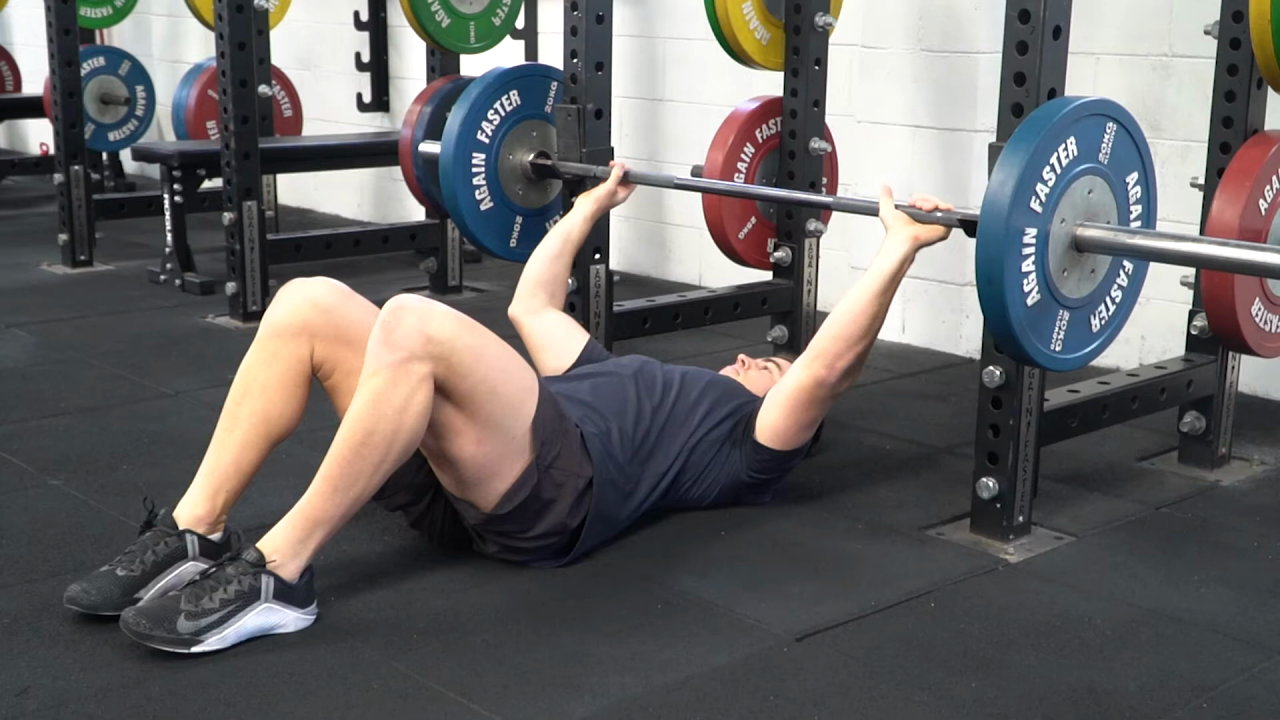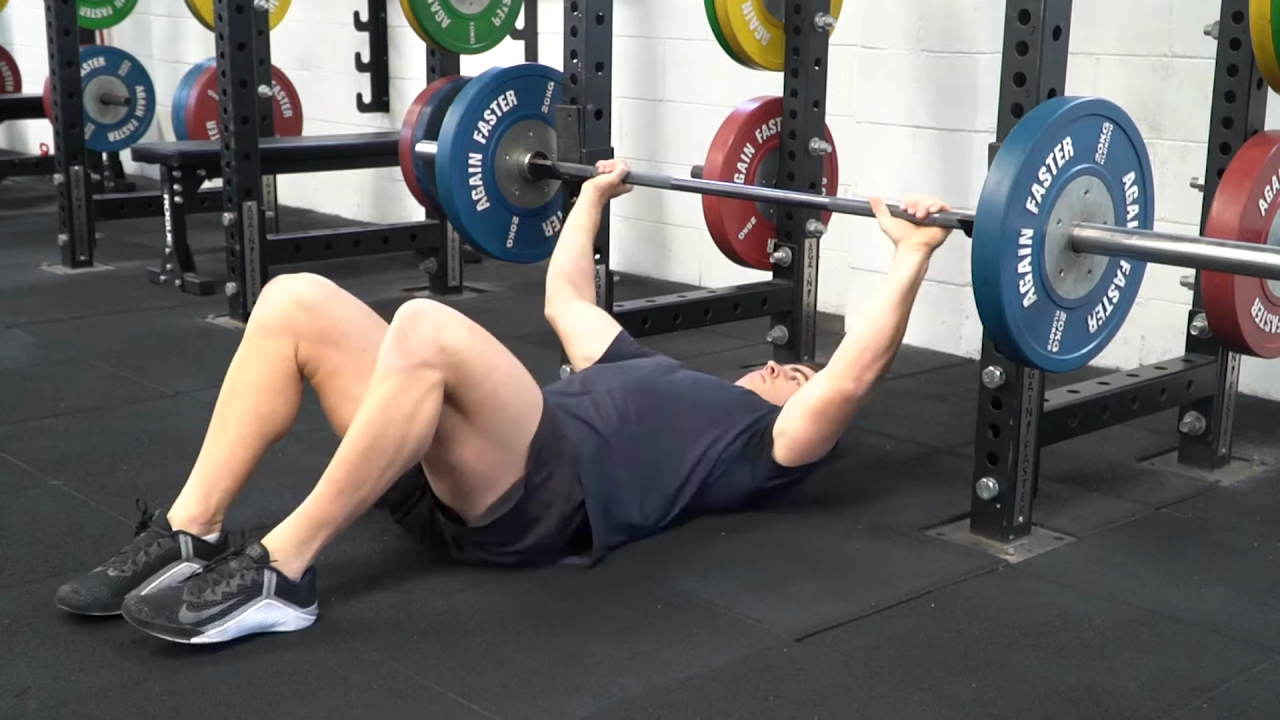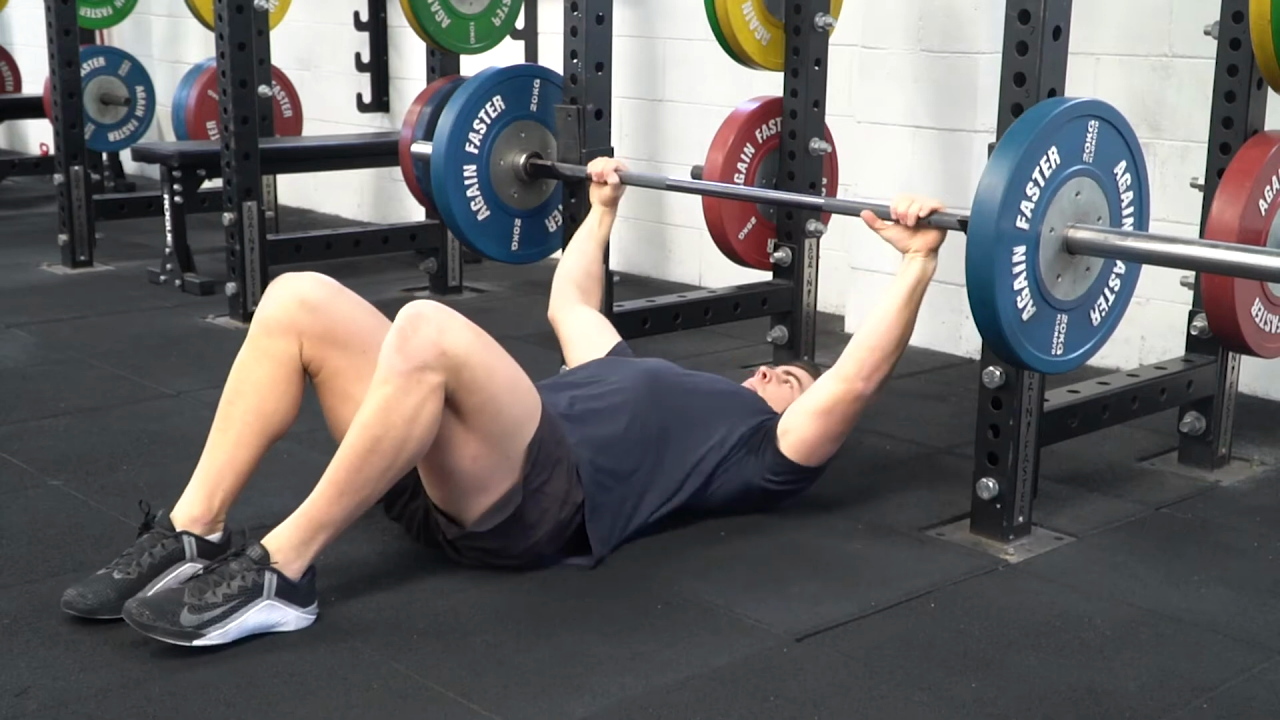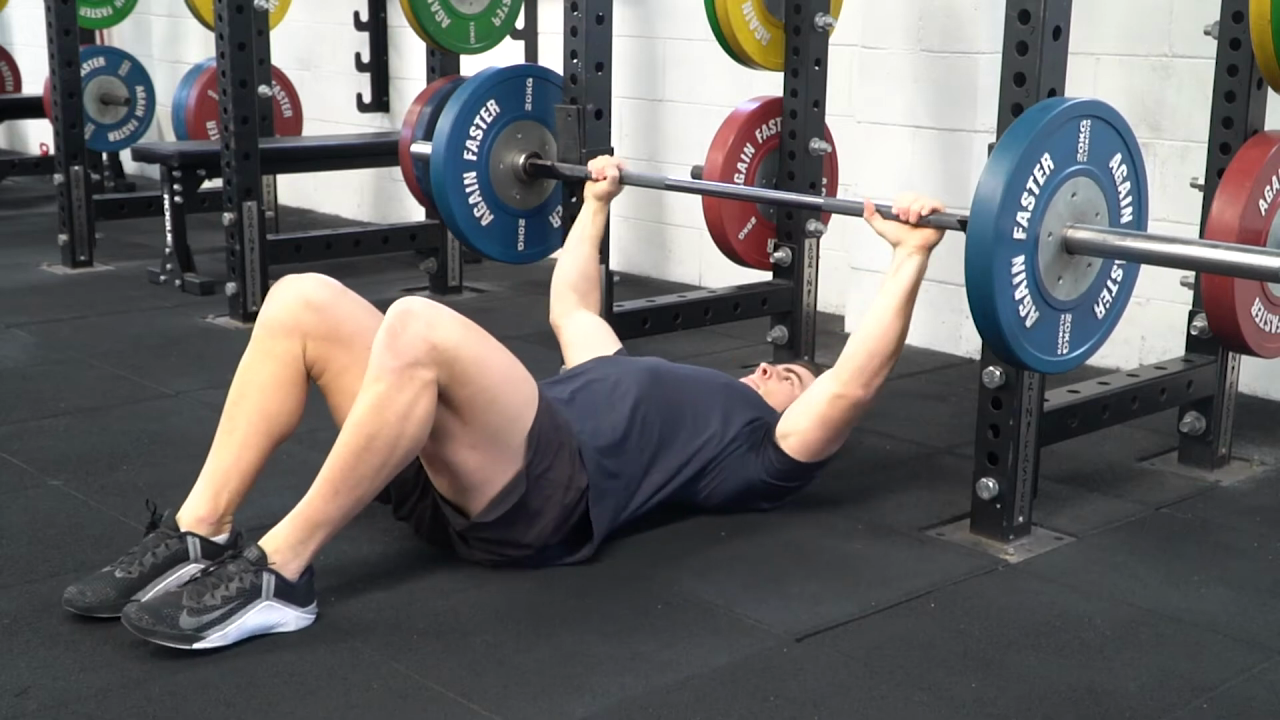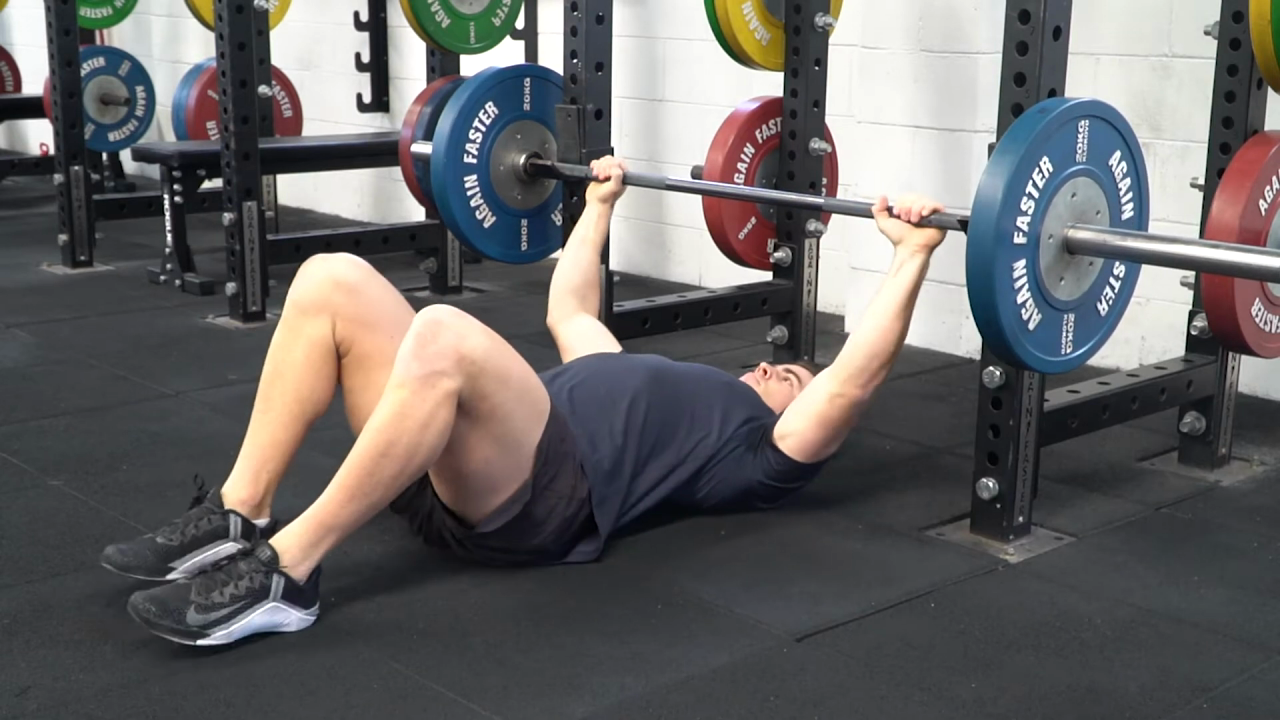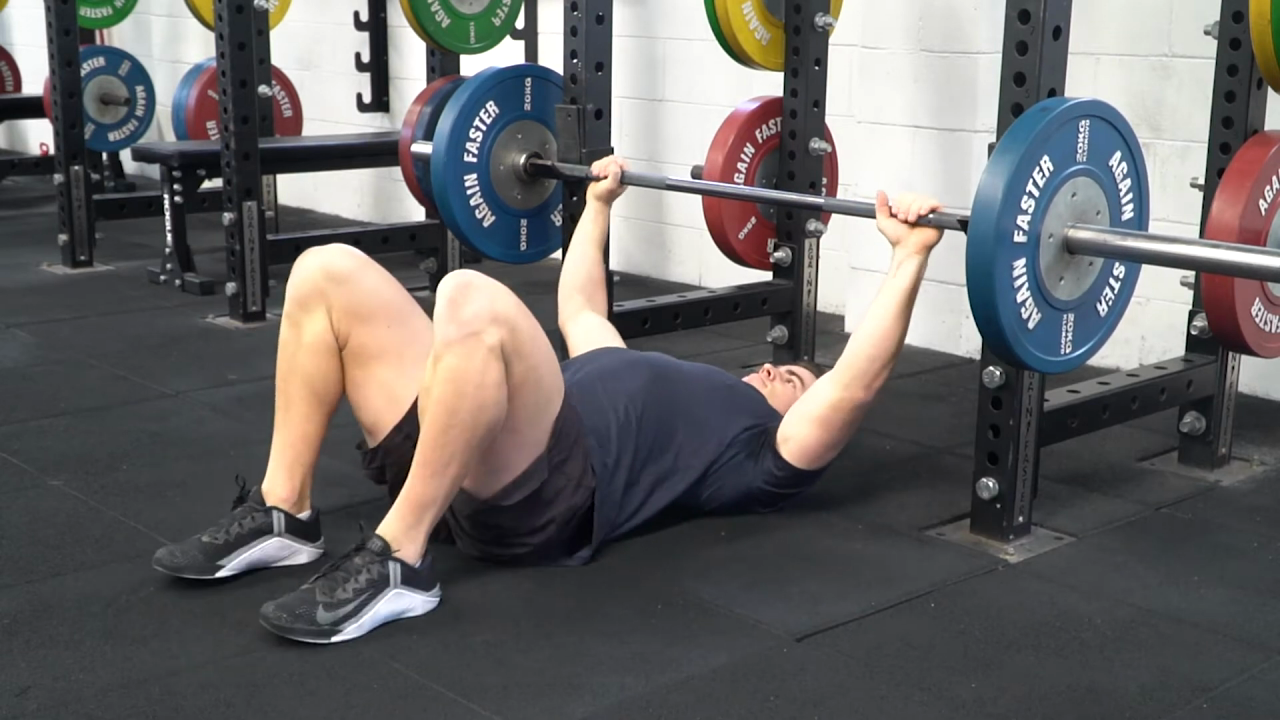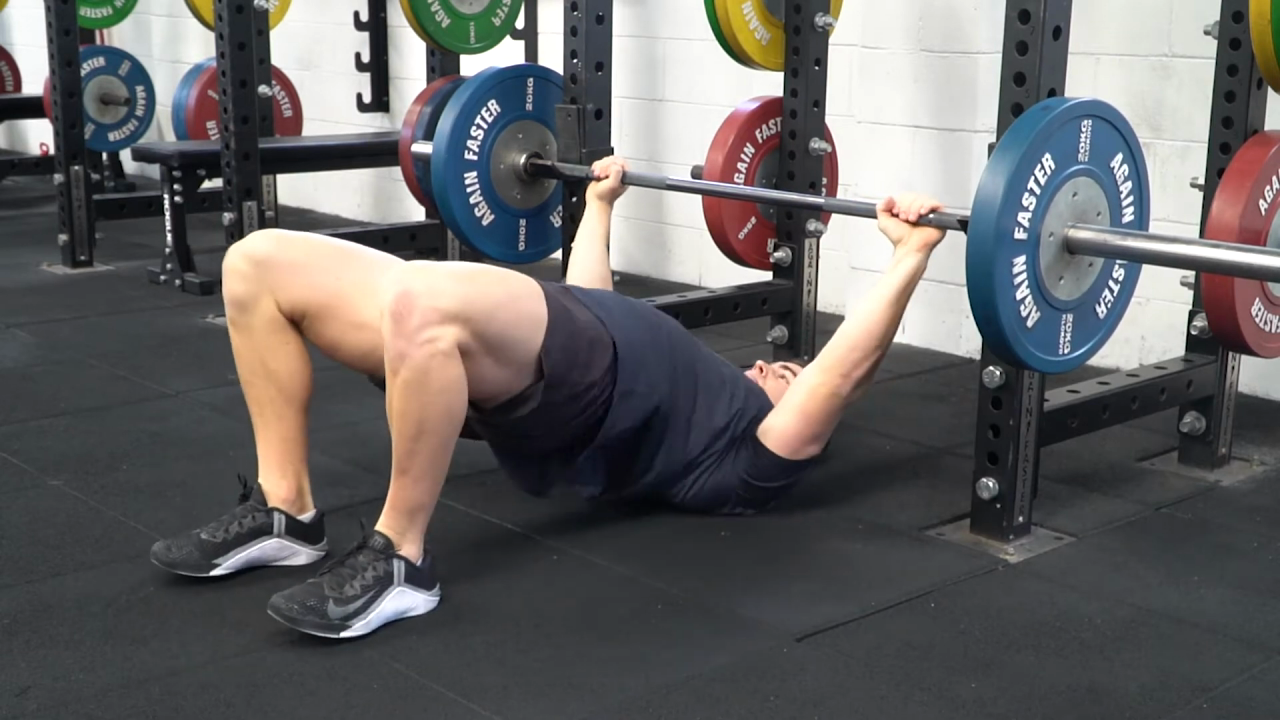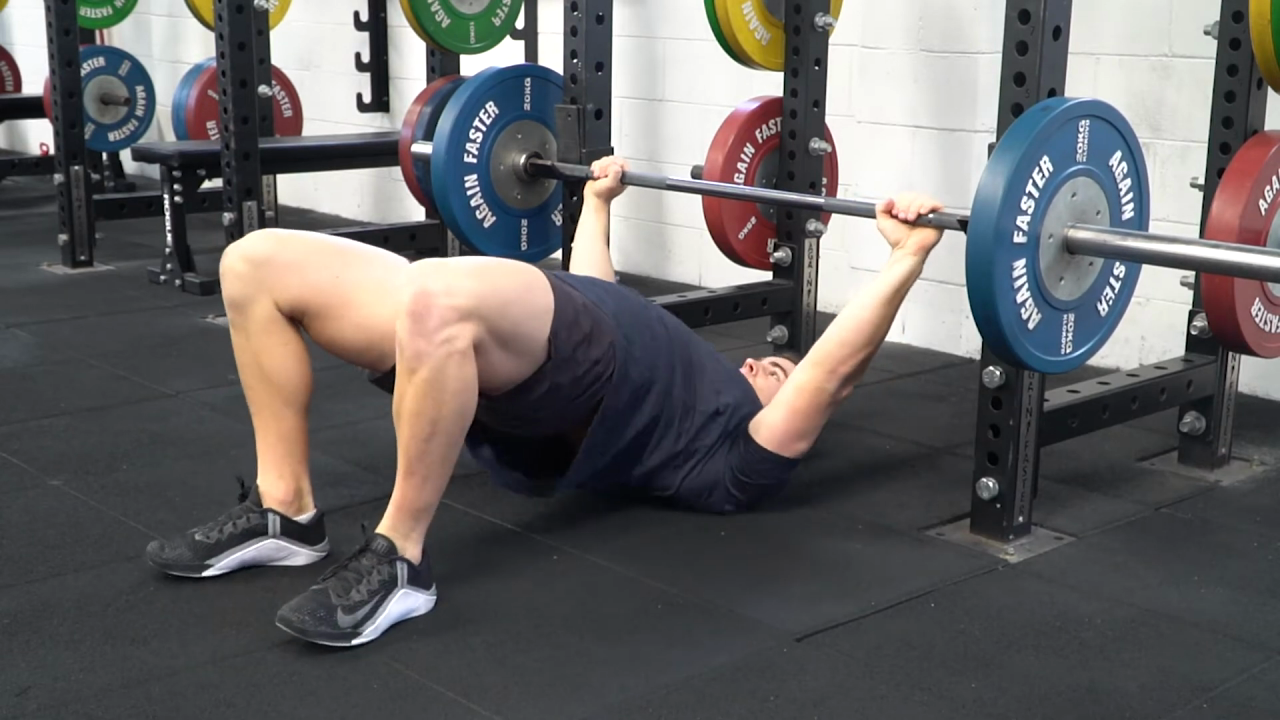
dt=0.4s
person 1, frame 1
left shoulder: (752, 442)
right shoulder: (617, 372)
left elbow: (832, 362)
right elbow: (531, 306)
left wrist: (899, 247)
right wrist: (589, 204)
left hip: (544, 486)
right hip: (449, 475)
left knee: (415, 320)
right knee: (310, 304)
left ankle: (275, 574)
right ankle: (192, 535)
person 1, frame 2
left shoulder: (766, 448)
right shoulder: (651, 375)
left elbow: (851, 377)
right elbow: (565, 302)
left wrist: (912, 256)
right wrist: (591, 200)
left hip: (540, 493)
right hip: (443, 475)
left knee: (427, 323)
right knee: (297, 300)
left ankle: (278, 572)
right ankle: (187, 536)
person 1, frame 3
left shoulder: (770, 452)
right shoulder: (649, 383)
left elbow: (855, 381)
right elbow: (570, 311)
left wrist: (917, 261)
right wrist: (601, 209)
left hip: (538, 495)
right hip: (447, 480)
left knee: (428, 328)
right knee: (299, 299)
left ankle: (277, 573)
right ankle: (192, 535)
person 1, frame 4
left shoulder: (768, 450)
right shoulder: (655, 384)
left elbow: (852, 389)
right elbow: (571, 312)
left wrist: (909, 257)
right wrist: (595, 206)
left hip: (542, 486)
right hip: (447, 473)
left knee: (419, 324)
right knee: (302, 302)
left ankle: (275, 573)
right ankle: (198, 536)
person 1, frame 5
left shoulder: (761, 450)
right shoulder: (649, 380)
left elbow: (853, 383)
right elbow: (569, 314)
left wrist: (911, 257)
right wrist: (597, 210)
left hip: (539, 493)
right hip: (442, 470)
left knee: (444, 335)
right knee: (334, 281)
left ankle: (282, 573)
right ankle: (237, 516)
person 1, frame 6
left shoulder: (763, 459)
right shoulder: (660, 393)
left elbow: (855, 381)
right elbow: (579, 312)
left wrist: (910, 256)
right wrist: (598, 206)
left hip: (541, 482)
right hip: (451, 444)
left knee: (472, 297)
right knee: (329, 272)
left ankle: (397, 560)
right ankle: (281, 514)
person 1, frame 7
right shoulder: (691, 391)
left elbow: (845, 372)
right elbow: (589, 296)
left wrist: (910, 257)
right wrist: (599, 205)
left knee: (420, 305)
right knee: (256, 266)
left ankle: (398, 559)
right ankle: (284, 516)
person 1, frame 8
right shoulder: (694, 384)
left elbow: (835, 367)
right elbow: (593, 291)
left wrist: (907, 257)
right wrist: (597, 203)
left knee: (433, 305)
right knee: (256, 264)
left ankle: (397, 560)
right ankle: (283, 513)
